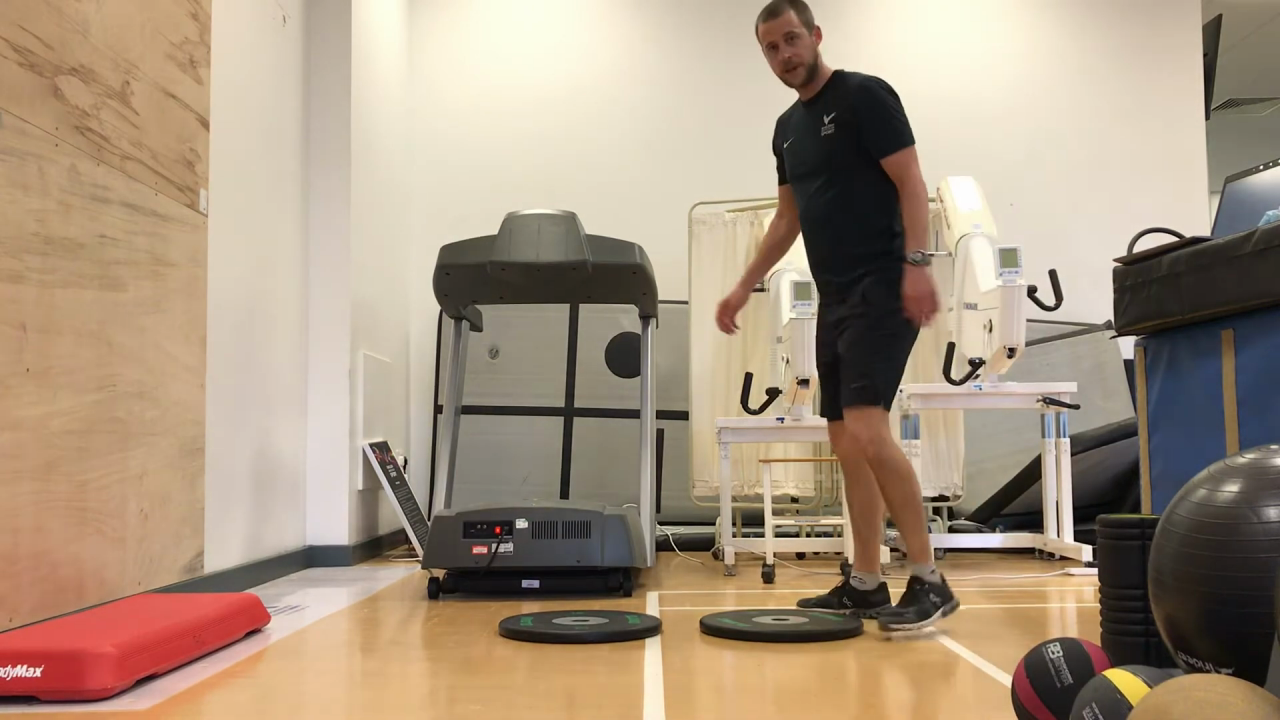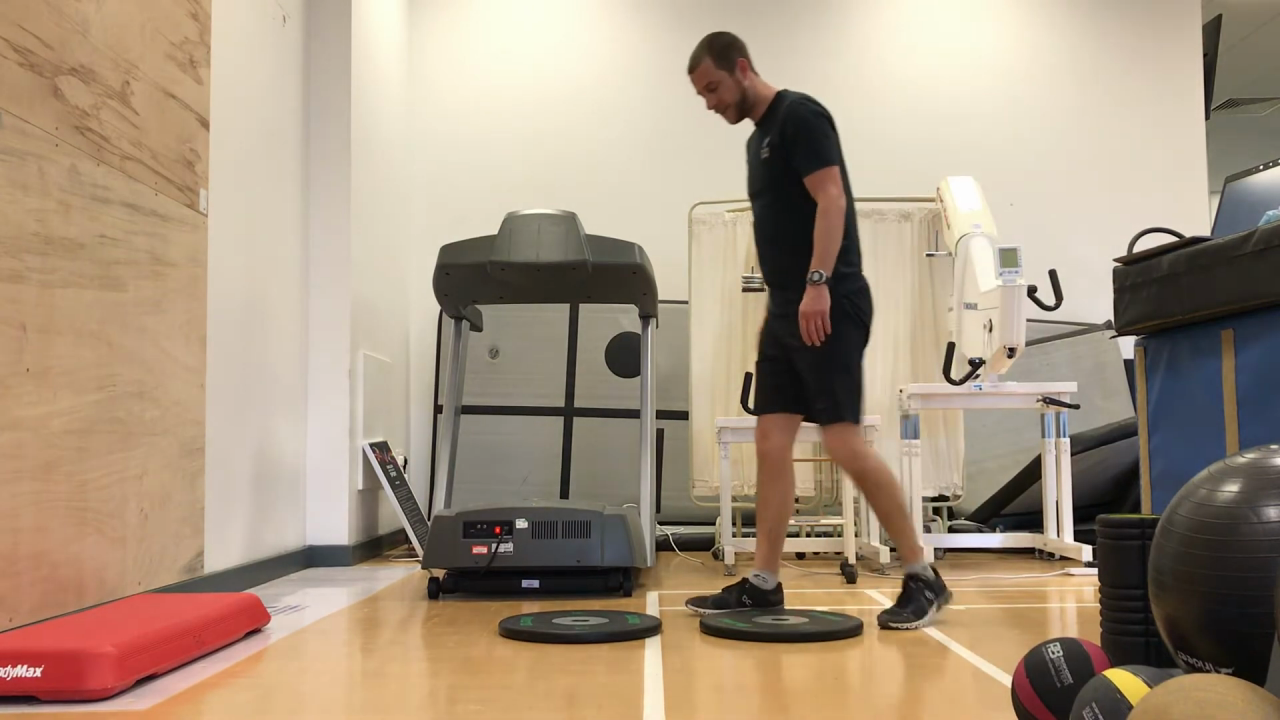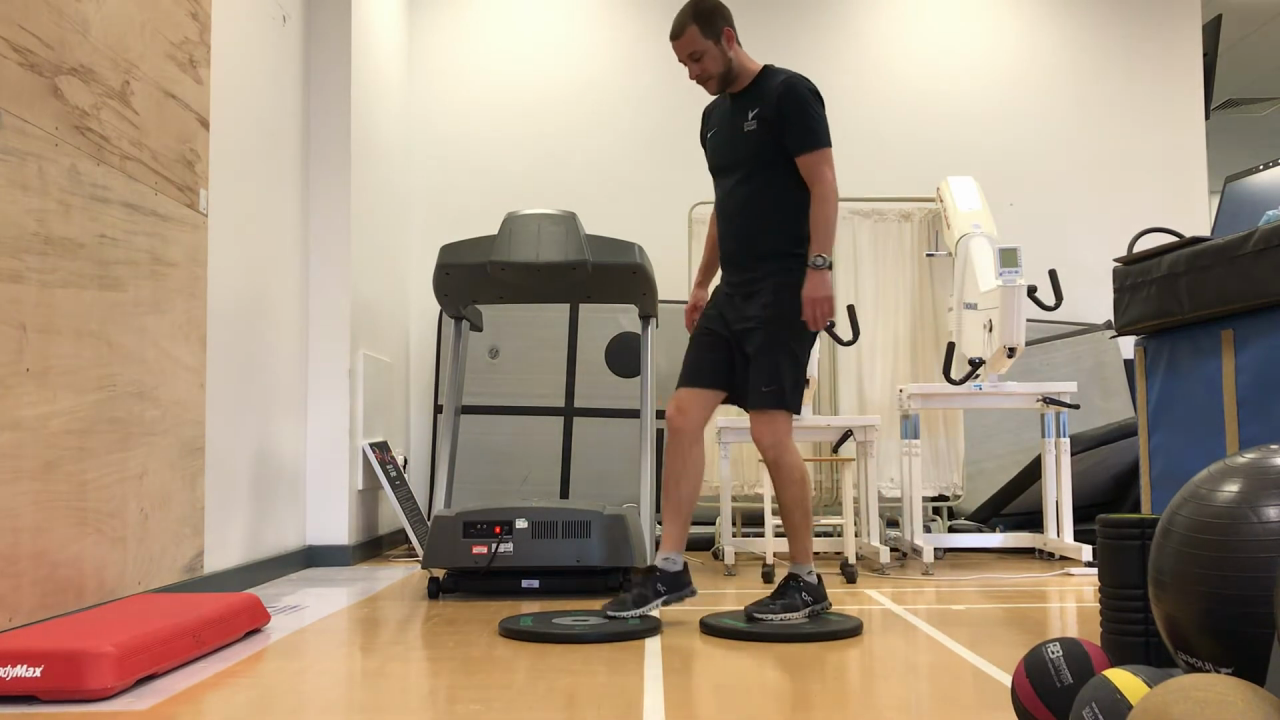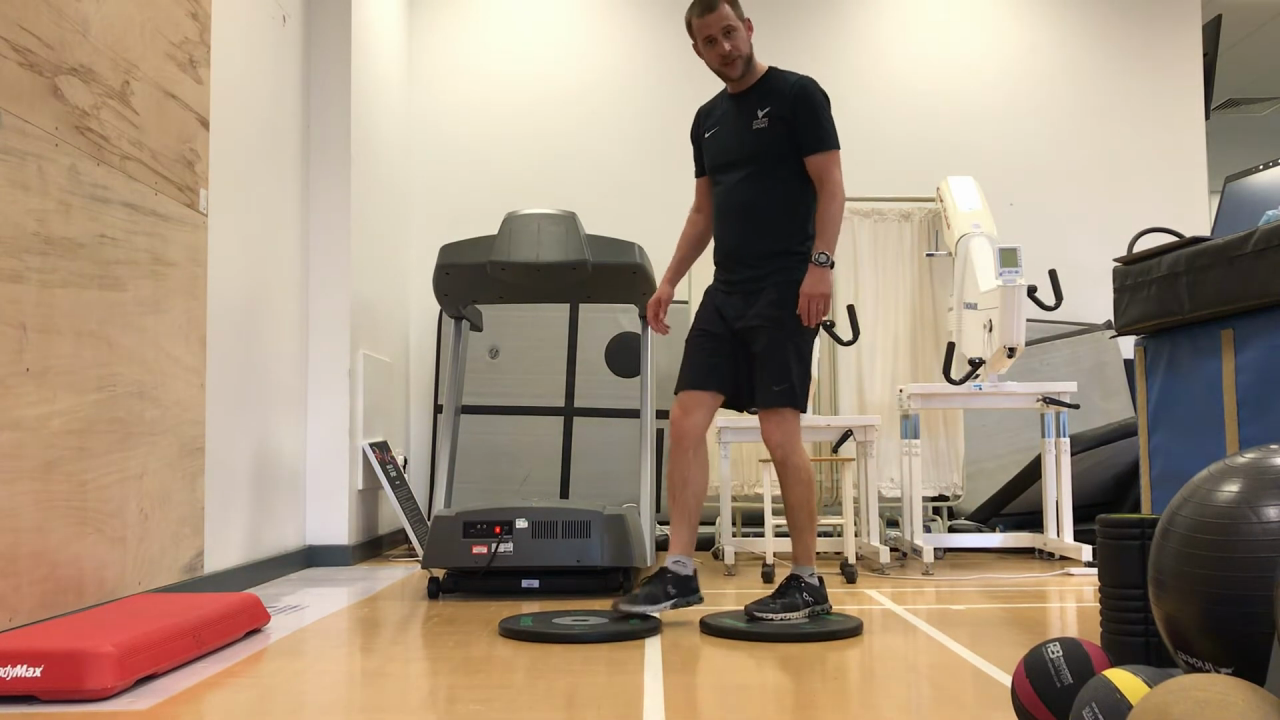
dt=1s
person 1, frame 1
left shoulder: (865, 95)
right shoulder: (788, 126)
left elbow: (910, 181)
right elbow: (788, 217)
left wrist: (916, 262)
right wrist: (746, 285)
left hip: (881, 291)
right hip: (836, 298)
left knee: (866, 431)
right knee: (845, 441)
left ankle: (928, 579)
right ankle: (865, 582)
person 1, frame 2
left shoulder: (798, 115)
right shoulder: (759, 138)
left elbow: (831, 201)
left wrist: (817, 284)
right wrist: (775, 304)
left hip: (828, 304)
right hip: (788, 310)
left knee: (844, 444)
right knee: (770, 445)
left ankle: (921, 576)
right ankle: (762, 582)
person 1, frame 3
left shoulder: (789, 93)
right shoulder: (713, 117)
left elbow: (823, 185)
left wrist: (820, 267)
right wrist: (701, 286)
left hip: (782, 294)
right hip: (734, 292)
left knee: (770, 435)
right knee: (683, 418)
left ankle: (805, 581)
right ankle: (669, 569)
person 1, frame 4
left shoulder: (797, 94)
right shoulder: (707, 119)
left elbow: (829, 187)
left wrist: (820, 264)
right wrist: (669, 280)
left hip: (783, 291)
right hip: (725, 292)
left knee: (780, 435)
right knee: (686, 423)
left ankle: (808, 582)
right ankle: (679, 572)
